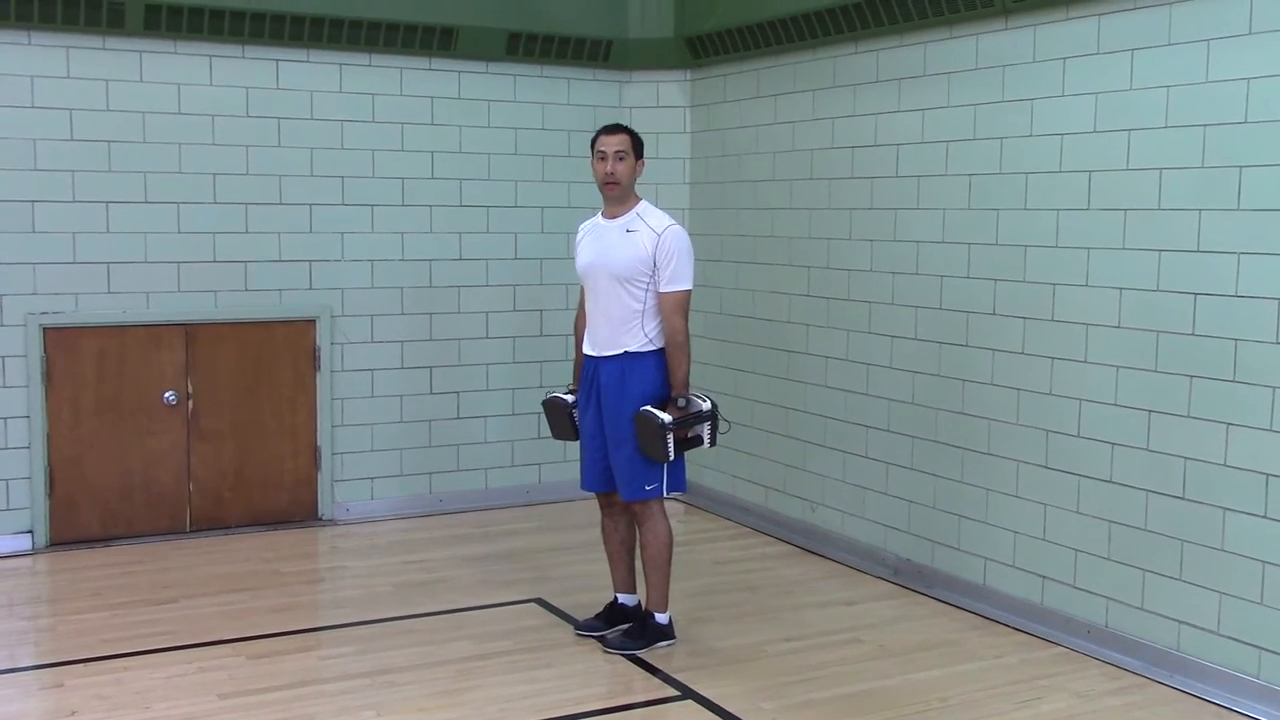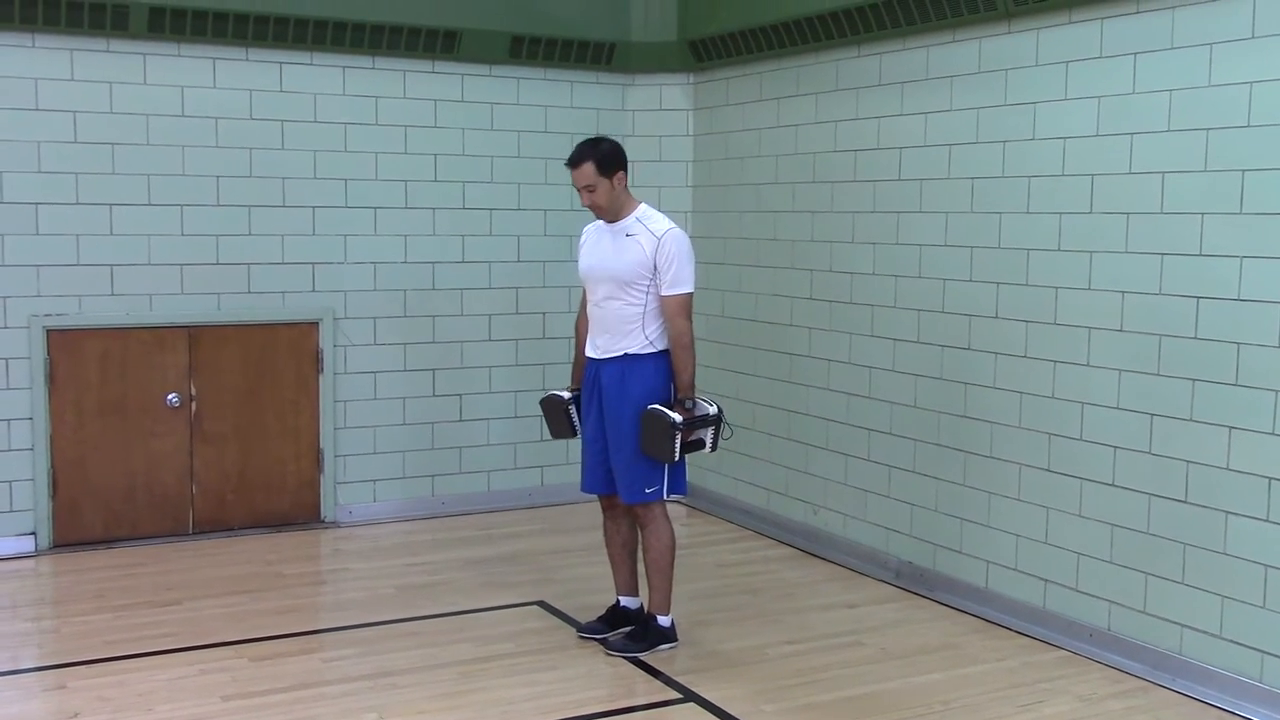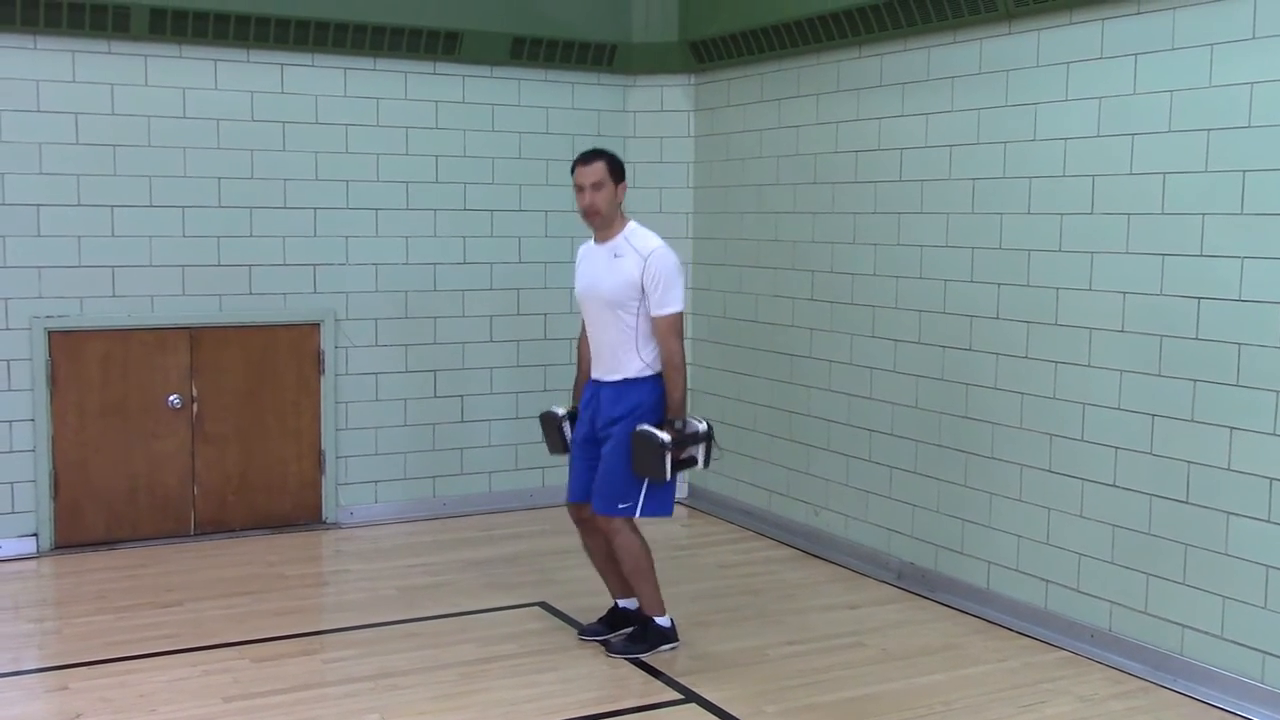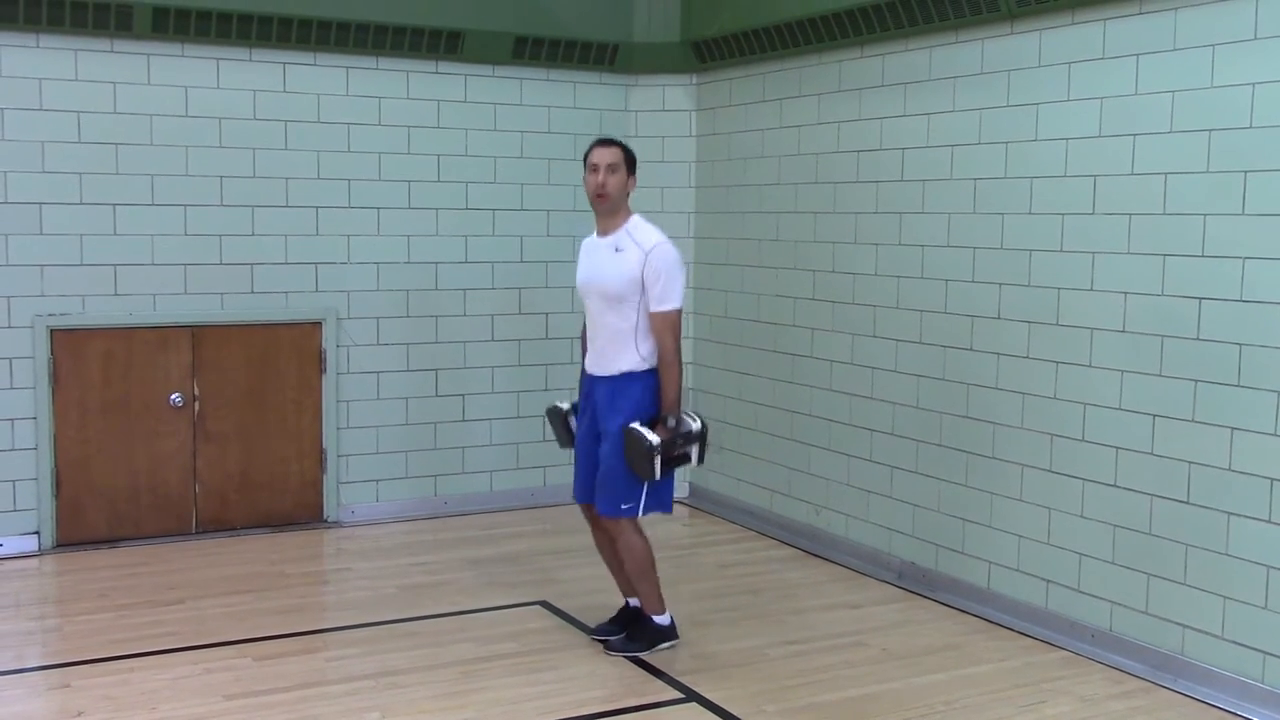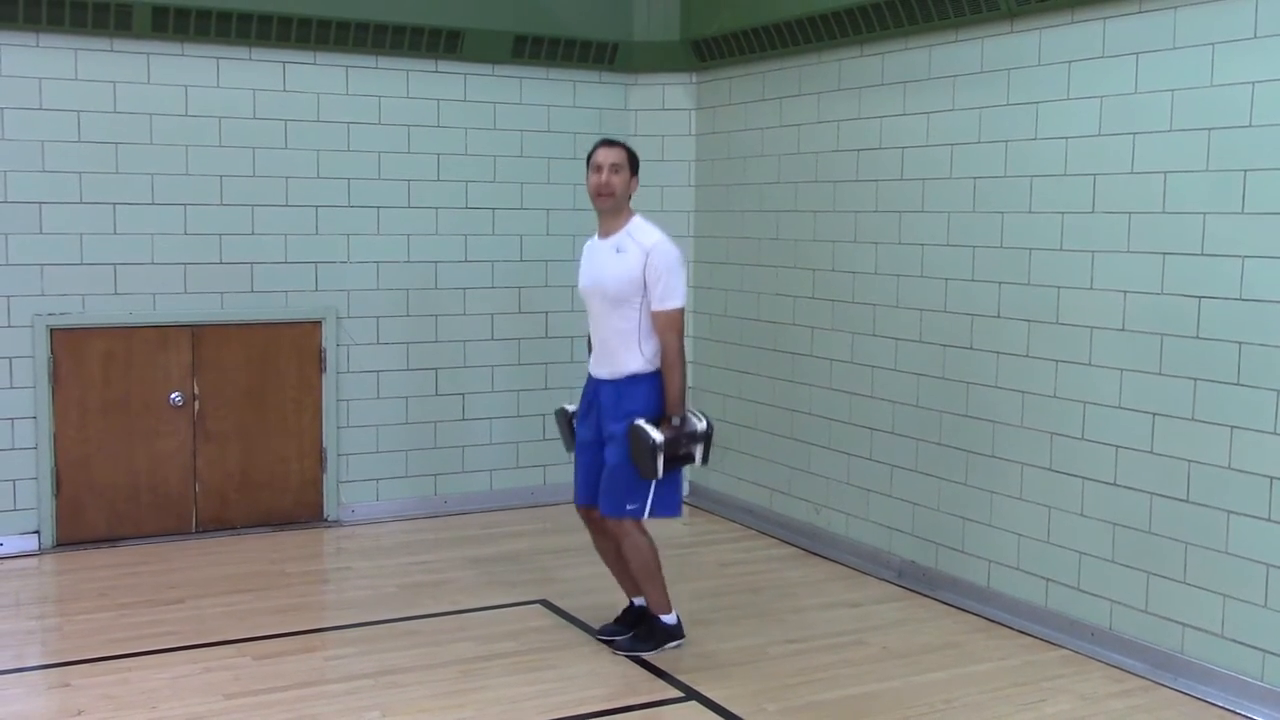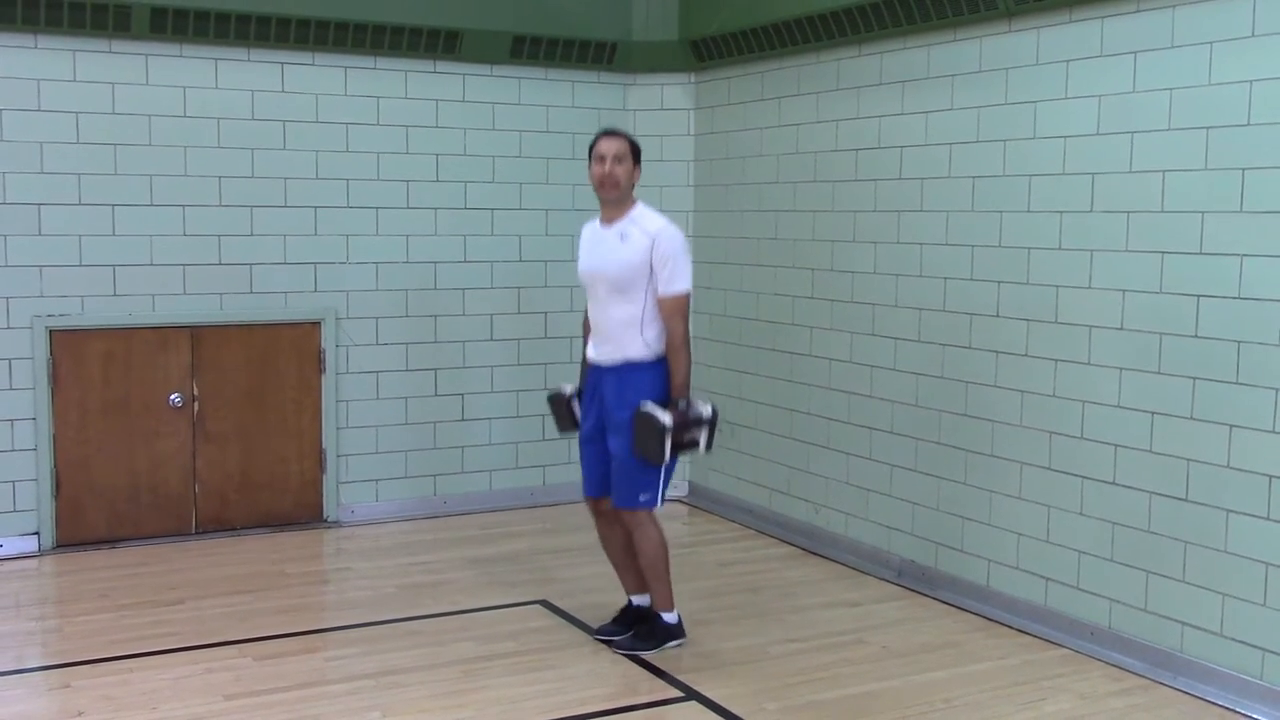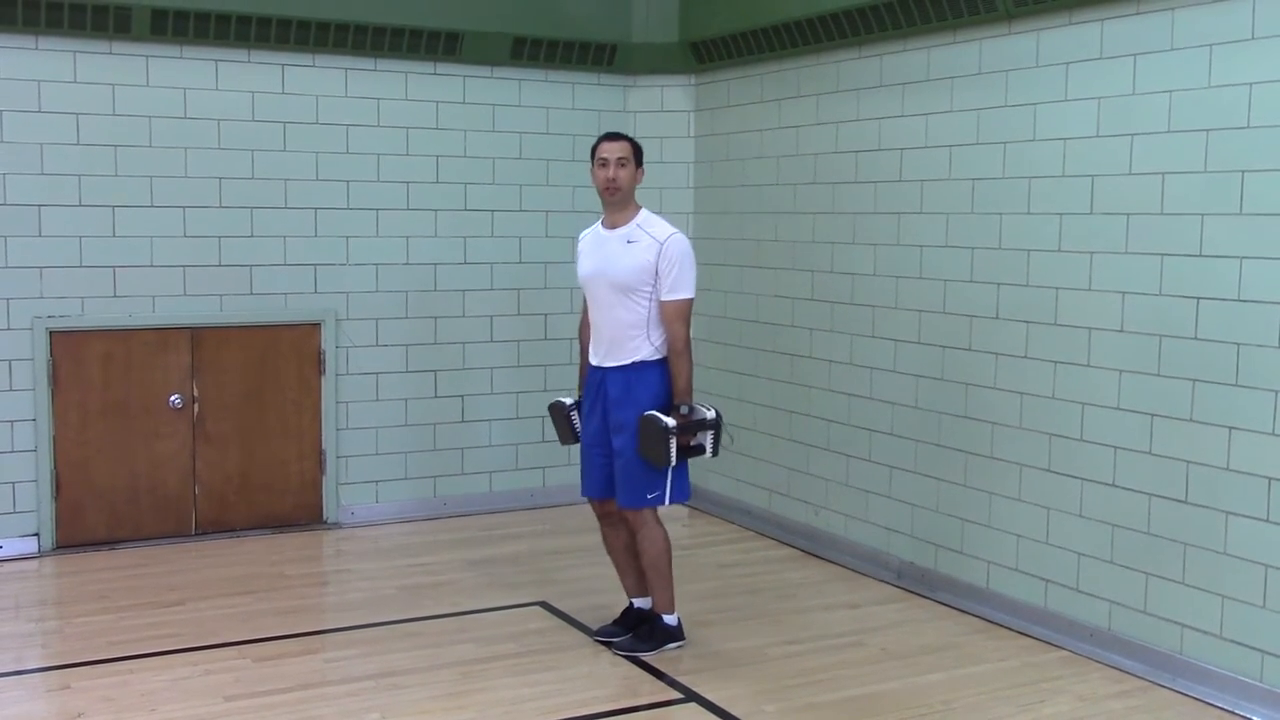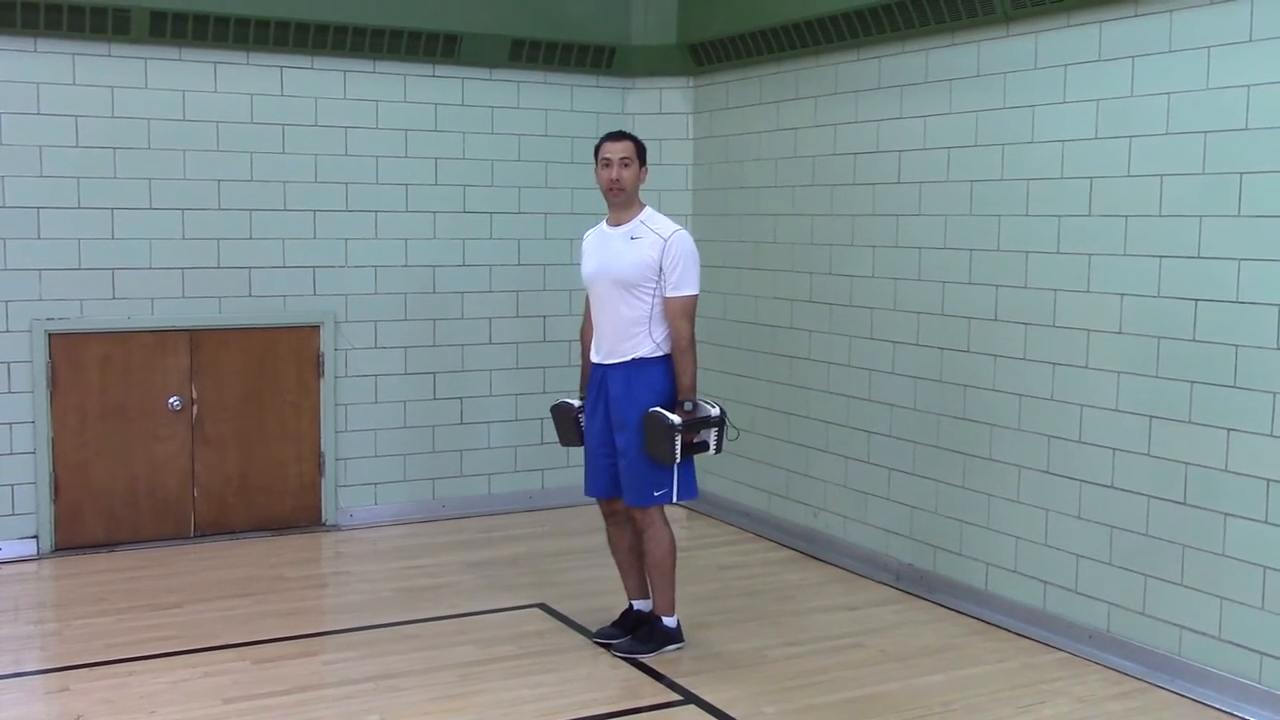
dt=0.4s
person 1, frame 1
left shoulder: (663, 233)
right shoulder: (587, 233)
left elbow: (676, 325)
left wrist: (678, 399)
right wrist: (577, 381)
left hip: (639, 374)
right hip: (596, 374)
left knee: (644, 502)
right knee: (609, 498)
left ankle: (658, 619)
right ankle: (624, 603)
person 1, frame 2
left shoulder: (663, 237)
right shoulder: (591, 235)
left elbow: (679, 326)
left wrist: (684, 400)
right wrist: (576, 380)
left hip: (641, 376)
right hip: (599, 375)
left knee: (646, 504)
right knee: (612, 500)
left ankle: (660, 621)
right ankle: (627, 605)
person 1, frame 3
left shoulder: (652, 255)
right shoulder: (586, 254)
left elbow: (671, 346)
left wrist: (676, 422)
right wrist: (578, 400)
left hip: (638, 398)
right hip: (599, 395)
left knee: (612, 518)
right knee: (583, 512)
left ankle: (658, 622)
right ankle: (626, 606)
person 1, frame 4
left shoulder: (653, 249)
right shoulder: (589, 246)
left elbow: (667, 342)
left wrist: (670, 419)
left hip: (633, 391)
right hip: (595, 388)
left knee: (618, 517)
right knee: (594, 510)
left ankle: (658, 620)
right ankle: (634, 607)
person 1, frame 5
left shoulder: (654, 249)
right shoulder: (591, 248)
left elbow: (671, 341)
left wrist: (674, 418)
left hip: (637, 394)
right hip: (598, 390)
left knee: (621, 518)
right knee: (592, 512)
left ankle: (665, 620)
right ankle: (638, 605)
person 1, frame 6
left shoulder: (659, 235)
right shoulder: (589, 234)
left elbow: (675, 327)
left wrist: (678, 402)
right wrist: (585, 380)
left hip: (640, 381)
right hip: (600, 379)
left knee: (633, 508)
right knee: (602, 504)
left ankle: (666, 619)
right ankle: (637, 605)
person 1, frame 7
left shoulder: (665, 242)
right shoulder: (588, 241)
left elbow: (678, 334)
left wrist: (681, 407)
right wrist: (584, 388)
left hip: (643, 383)
right hip: (600, 383)
left knee: (638, 509)
right knee: (606, 506)
left ankle: (667, 621)
right ankle: (639, 607)
person 1, frame 8
left shoulder: (669, 238)
right shoulder: (592, 240)
left elbow: (682, 330)
left wrist: (686, 403)
right wrist: (584, 389)
left hip: (646, 380)
right hip: (602, 381)
left knee: (645, 508)
right knee: (612, 505)
left ankle: (666, 623)
right ankle: (638, 609)
